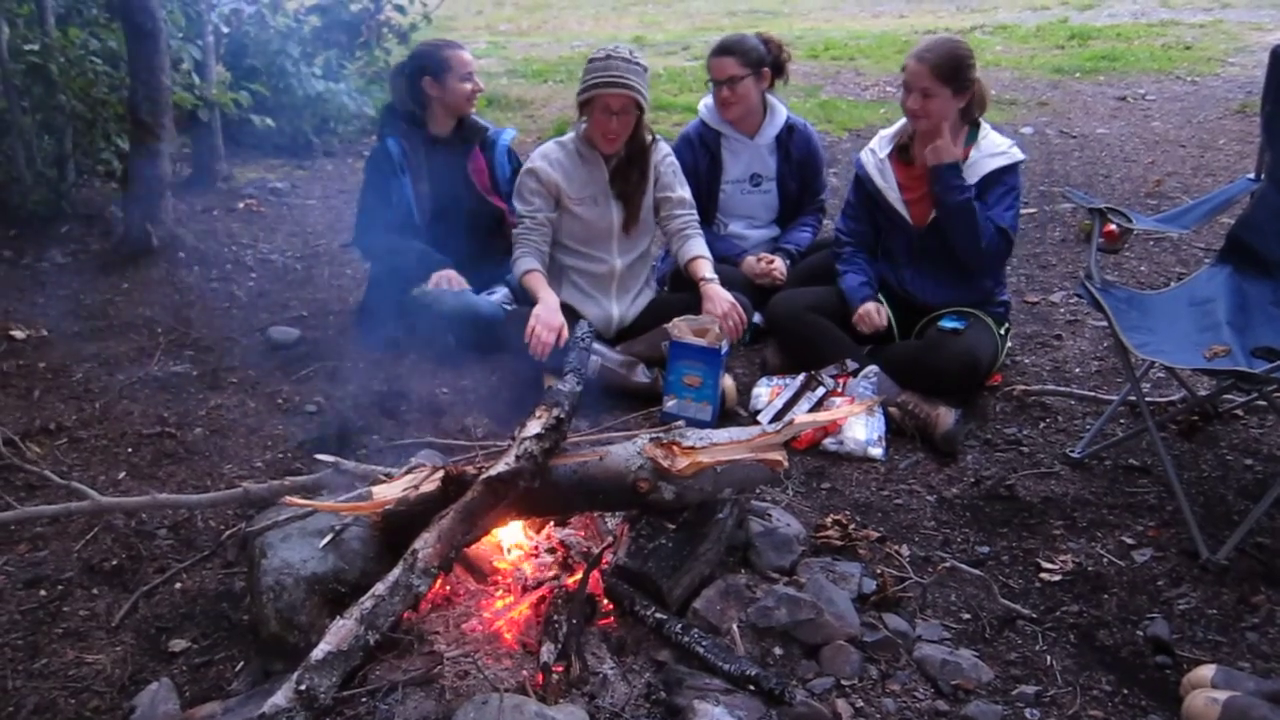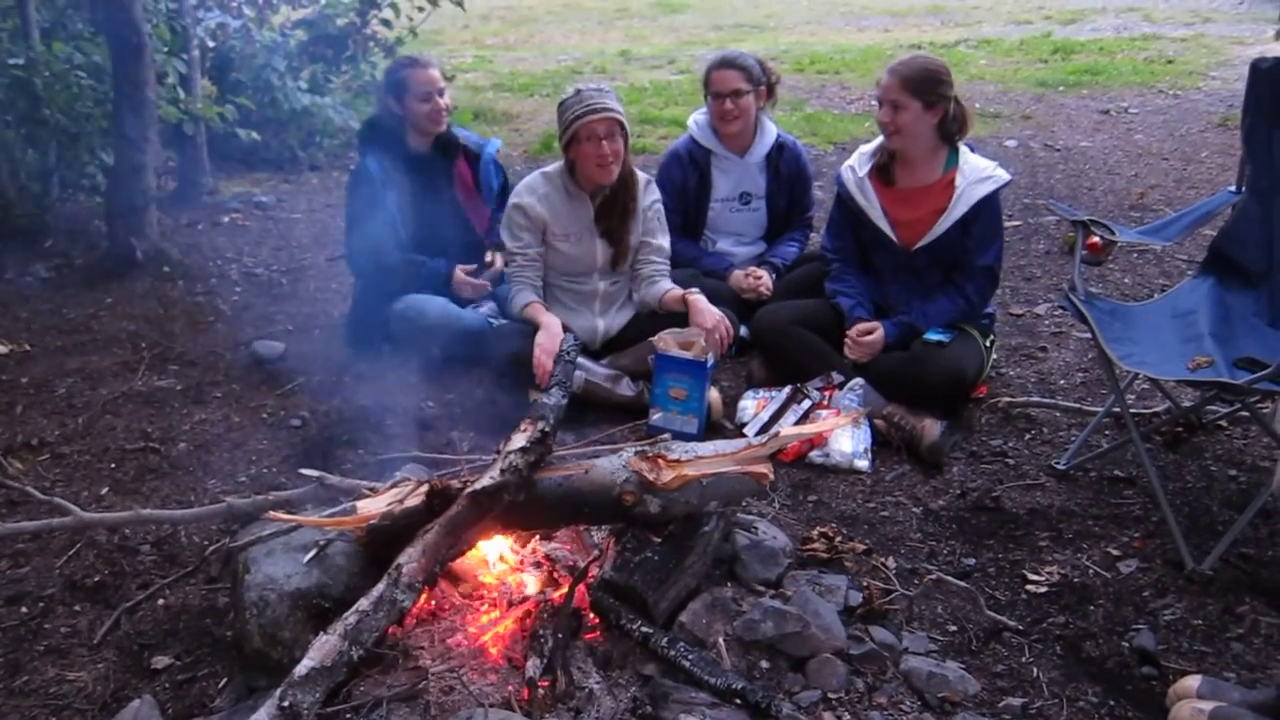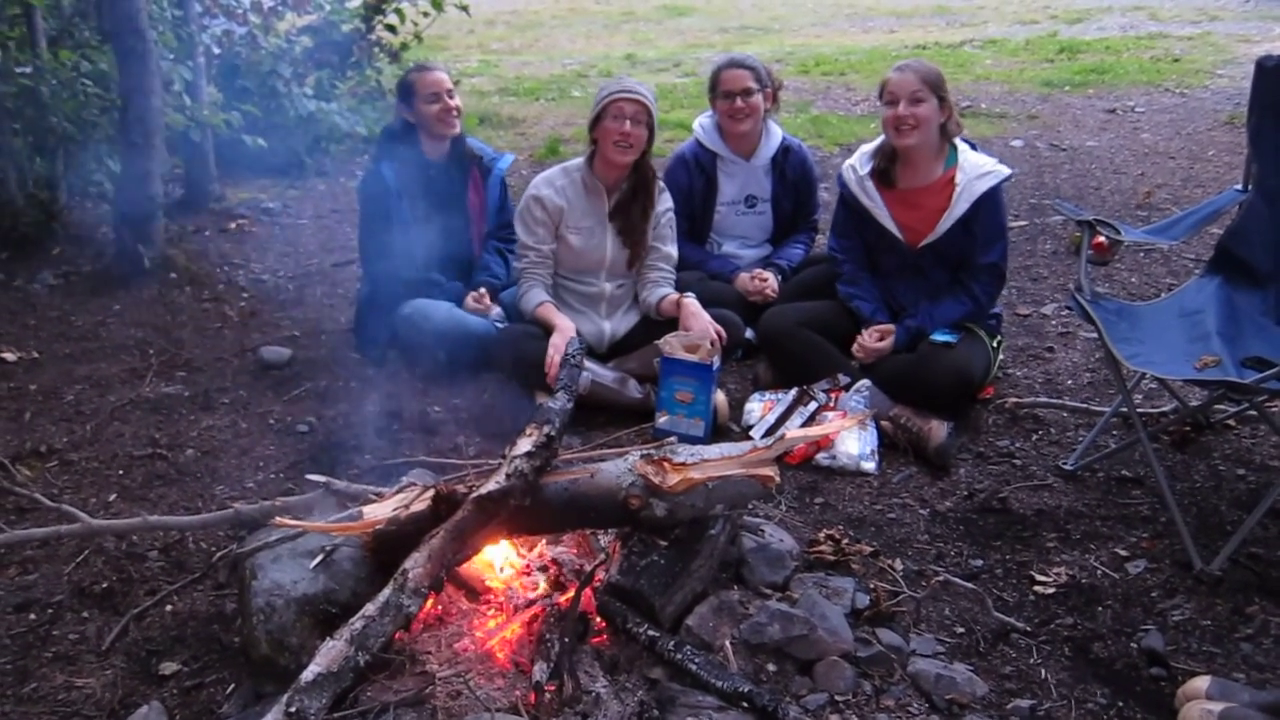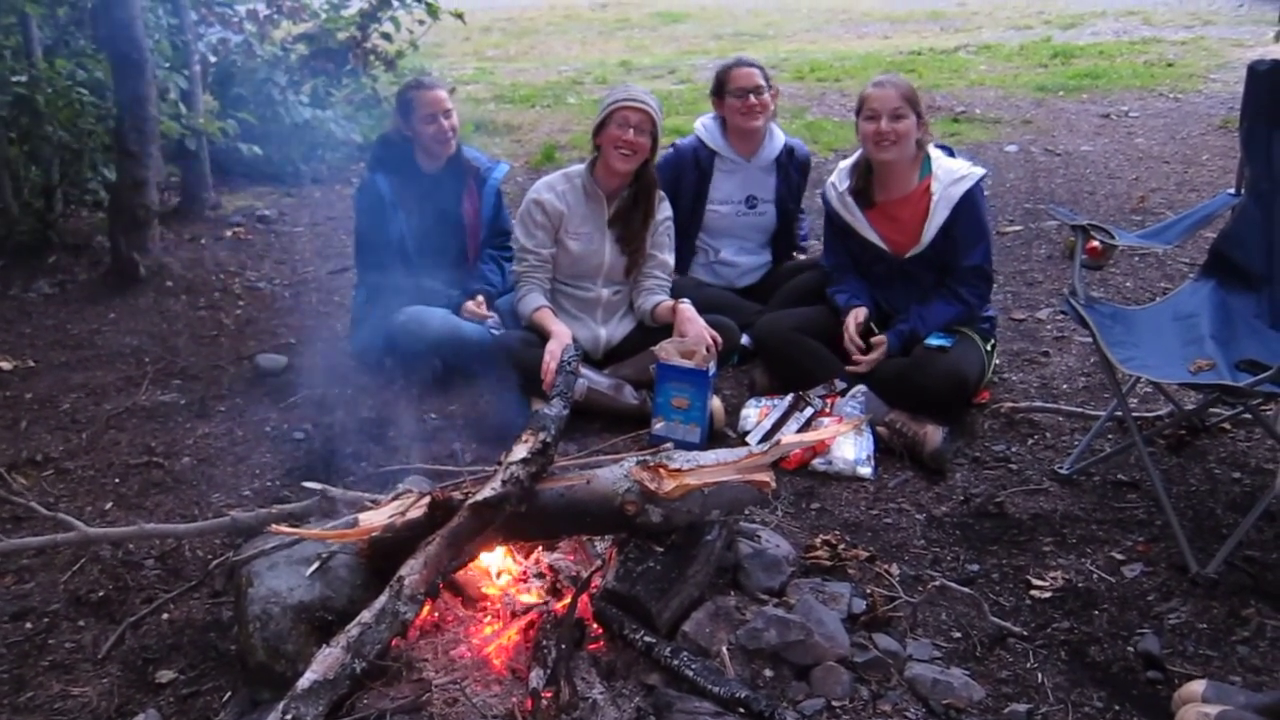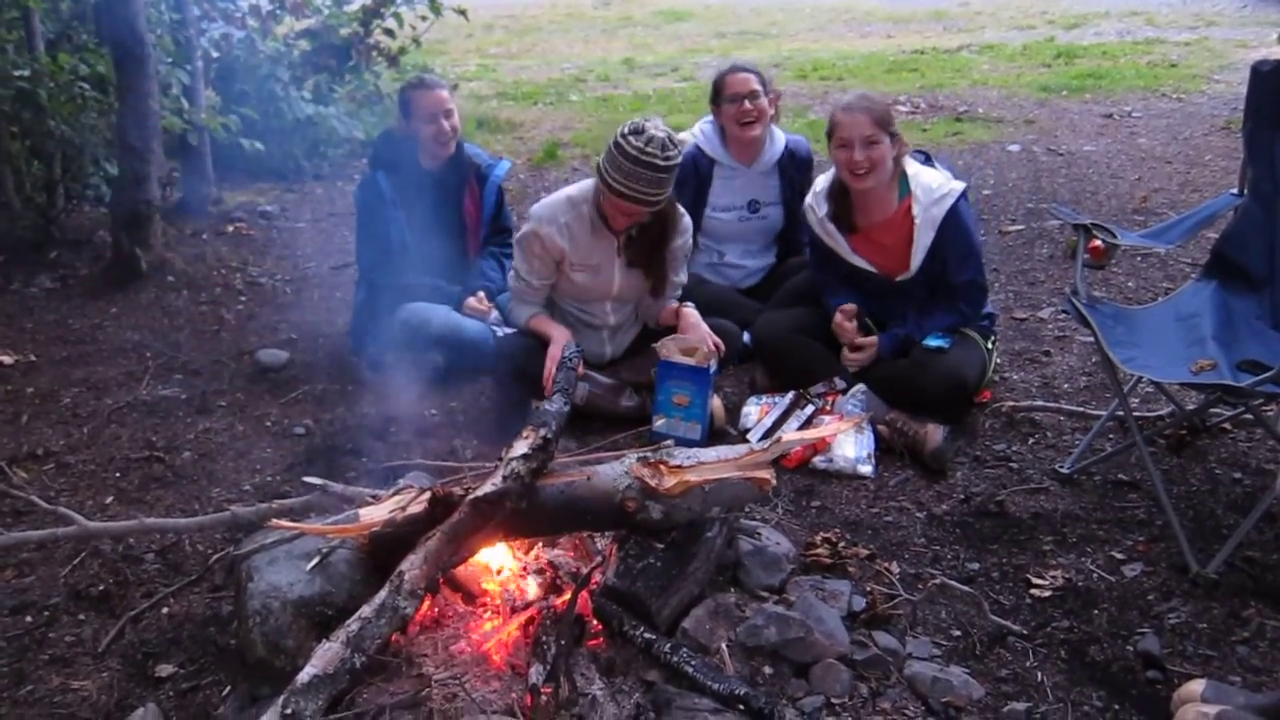
dt=1s
person 1, frame 1
left shoulder: (996, 162)
right shoulder: (880, 156)
left elbow: (986, 254)
right elbow: (853, 242)
left wrist: (949, 176)
right wrist: (862, 297)
left hip: (965, 309)
right hip: (890, 299)
left knee: (959, 360)
right knee: (785, 310)
left ankle: (838, 363)
right ankle: (902, 398)
person 1, frame 2
left shoulder: (975, 186)
right shoulder: (859, 173)
left elbow: (974, 286)
right elbow: (841, 260)
left wrist: (896, 332)
right wrist: (858, 318)
left hip: (947, 322)
right hip: (870, 314)
left knee: (946, 374)
right knee: (769, 323)
left ankle: (824, 380)
right ankle: (887, 411)
person 1, frame 3
left shoulder: (977, 182)
right shoulder: (861, 173)
left elbow: (982, 283)
right elbow: (849, 261)
left wrist: (906, 334)
right wrist: (874, 322)
left hip: (954, 322)
right hip: (877, 315)
left knee: (952, 374)
right knee: (777, 326)
left ankle: (826, 378)
right ankle: (895, 413)
person 1, frame 4
left shoulder: (957, 188)
right shoulder: (843, 189)
left elbow: (970, 286)
right elbow: (841, 270)
left wrist: (899, 339)
right wrist: (854, 308)
left hip: (948, 325)
right hip: (872, 320)
left knee: (947, 377)
right knee: (771, 333)
left ankle: (825, 382)
right ankle: (891, 418)
person 1, frame 5
left shoulder: (939, 200)
right shoulder: (823, 205)
left elbow: (966, 298)
right elbow: (830, 281)
left wrist: (891, 344)
right wrist: (842, 313)
left hip: (946, 326)
right hip: (870, 323)
left knee: (946, 379)
right knee: (771, 333)
right ankle: (888, 417)
person 2, frame 1
left shoulder: (656, 156)
right shoulder: (548, 164)
left elbow: (684, 228)
right elbow: (528, 248)
left wrist: (709, 283)
right wrist: (547, 300)
left hip: (639, 309)
right hip: (573, 313)
left knee: (735, 310)
right knee: (521, 329)
right ankle: (651, 377)
person 2, frame 2
left shoulder: (643, 190)
right shoulder: (532, 196)
left elbow: (651, 278)
right elbow: (522, 284)
left wrist: (691, 298)
right wrist: (547, 322)
left hip: (622, 328)
right hip: (561, 332)
left knee: (719, 326)
right knee: (507, 342)
left ankle: (577, 378)
right ankle: (635, 390)
person 2, frame 3
left shoulder: (656, 196)
right shoulder: (548, 190)
left elbow: (655, 283)
right elbow: (532, 282)
left wrist: (685, 303)
right wrist: (561, 325)
left hip: (629, 334)
right hip: (568, 334)
left knee: (726, 328)
right knee: (512, 344)
left ankle: (584, 381)
right ankle: (648, 394)
person 2, frame 4
left shoulder: (656, 205)
right shoulder: (549, 195)
left elbow: (650, 291)
right elbow: (530, 286)
left wrist: (681, 309)
right wrist: (557, 331)
left hip: (625, 340)
right hip: (564, 339)
left knee: (723, 334)
right knee: (508, 349)
left ankle: (574, 387)
right ankle: (645, 400)
person 2, frame 5
left shoulder: (675, 224)
right shoulder: (552, 217)
left elbow: (656, 303)
right elbow: (523, 303)
left wrist: (684, 313)
right wrist: (557, 333)
left hip: (632, 345)
right hip: (567, 346)
left knee: (726, 337)
right knee: (510, 353)
left ankle: (581, 391)
right ankle: (643, 402)
person 3, frame 1
left shoulder: (488, 141)
right shoulder: (392, 155)
right elbow: (372, 235)
right wrist: (431, 266)
left hip: (492, 270)
right hip: (433, 278)
right knee: (439, 303)
person 3, frame 2
left shoulder: (470, 151)
right shoulder: (372, 173)
left elbow: (508, 208)
right elbow: (364, 257)
left wrist: (500, 247)
right wrist: (440, 274)
left hip: (474, 277)
right hip: (409, 291)
right knee: (414, 315)
person 3, frame 3
left shoulder: (484, 163)
right shoulder: (384, 177)
left elbow: (504, 234)
right elbow: (381, 262)
left wrist: (487, 285)
right wrist: (454, 296)
left hip: (478, 293)
right hip: (413, 299)
right knee: (419, 320)
person 3, frame 4
left shoulder: (479, 171)
right shoulder: (379, 187)
left elbow: (498, 243)
right elbow: (380, 274)
left wrist: (482, 293)
right wrist: (452, 304)
left hip: (472, 301)
right hip: (407, 308)
right knee: (413, 327)
person 3, frame 5
left shoulder: (481, 169)
right shoulder: (380, 186)
left elbow: (500, 241)
right elbow: (381, 271)
left wrist: (483, 291)
right wrist: (454, 300)
left hip: (476, 297)
right hip: (407, 305)
right knee: (418, 323)
person 4, frame 1
left shoulder: (799, 136)
right shoulder: (693, 140)
left elbow: (811, 210)
left wrist: (784, 257)
right wrist: (739, 260)
left hip: (777, 258)
right hip: (718, 261)
right knee: (687, 273)
left ankle: (759, 315)
person 4, frame 2
left shoulder: (789, 153)
right shoulder: (681, 157)
left elbow: (799, 226)
right elbow: (669, 236)
left wrist: (770, 270)
right wrist: (726, 274)
left hip: (765, 271)
right hip: (708, 274)
right knee: (677, 284)
left ankle: (744, 324)
person 4, frame 3
left shoulder: (793, 155)
right shoulder: (688, 160)
left elbow: (805, 228)
right elbow: (675, 240)
left wrist: (776, 272)
right wrist: (733, 276)
left hip: (771, 275)
right hip: (714, 277)
right knee: (683, 286)
left ankle: (752, 327)
person 4, frame 4
left shoulder: (793, 155)
right shoulder: (687, 157)
left wrist: (796, 251)
left hip: (765, 281)
right hip: (704, 285)
right knee: (675, 294)
left ankle: (752, 333)
person 4, frame 5
left shoulder: (796, 154)
right shoulder: (691, 162)
left wrist: (802, 258)
left hip: (768, 280)
right hip: (708, 284)
right knee: (683, 291)
